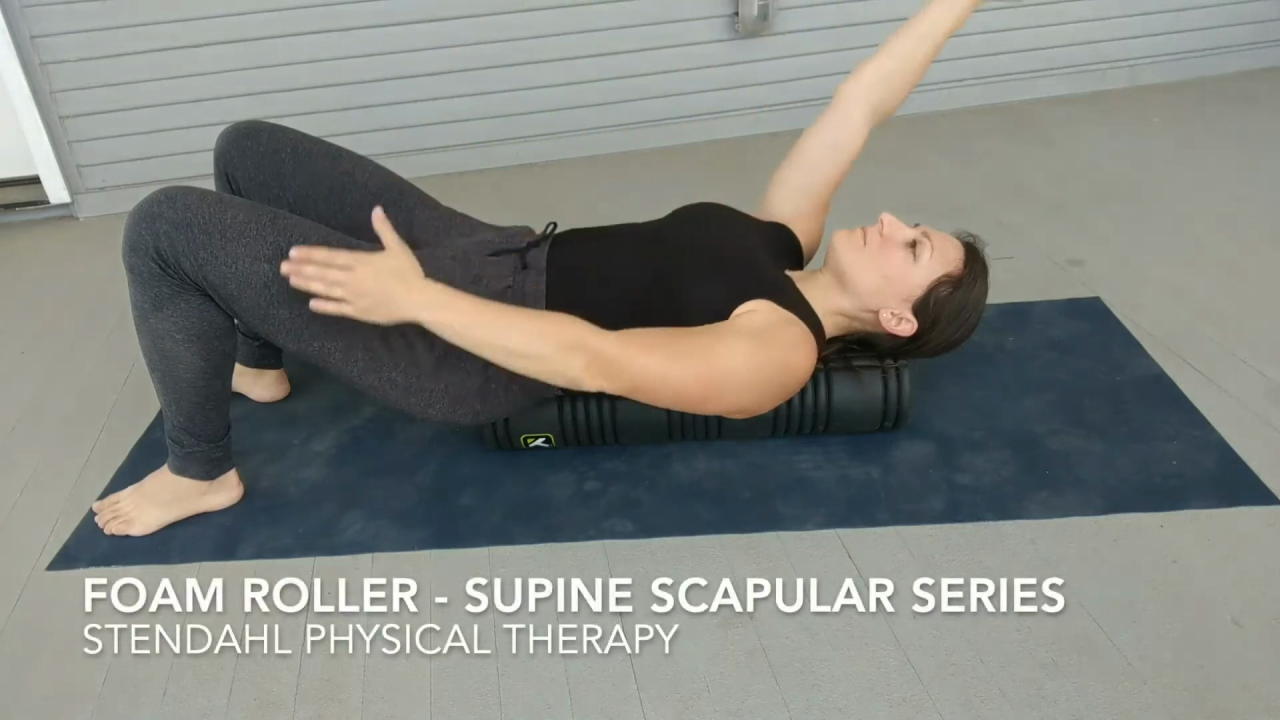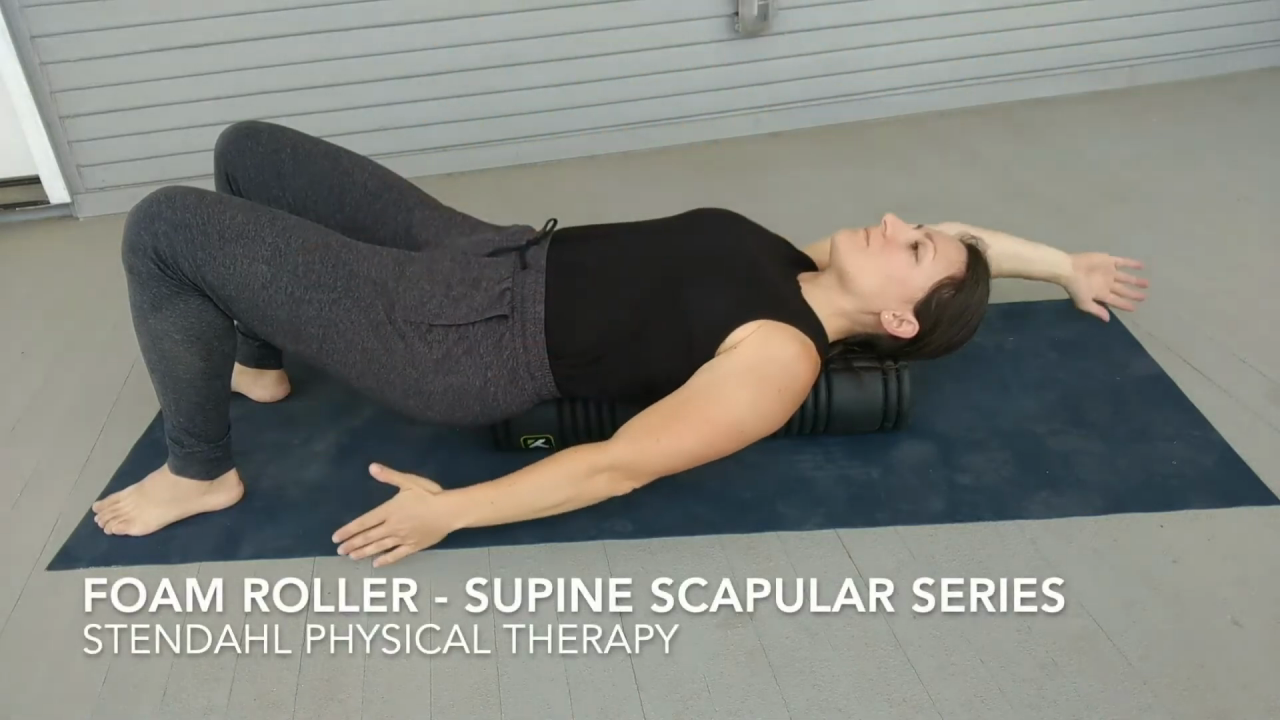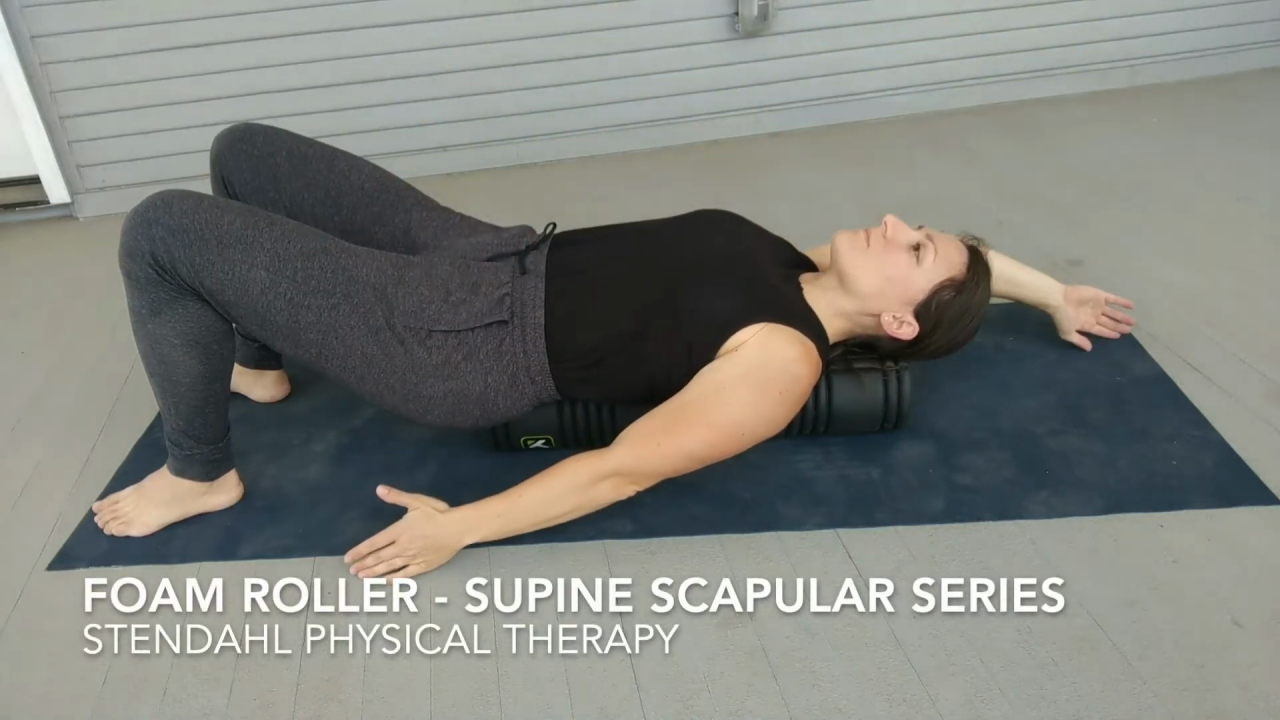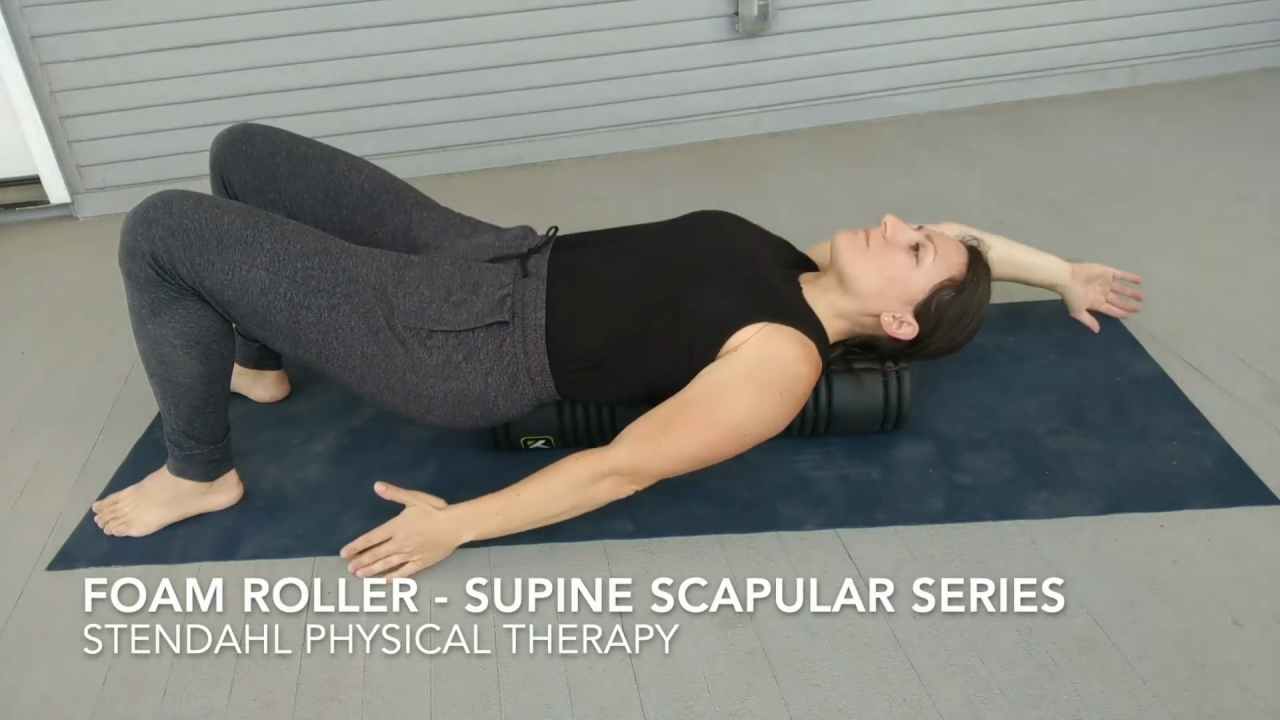
dt=0.7s
person 1, frame 1
left shoulder: (779, 352)
right shoulder: (787, 247)
left elbow: (597, 360)
right elbow: (855, 116)
left wrist: (420, 299)
left hip: (463, 348)
right hip: (493, 274)
left knee: (163, 226)
right knee: (248, 149)
left ankle: (201, 474)
right ankle: (256, 361)
person 1, frame 2
left shoulder: (780, 361)
right shoulder: (805, 270)
left elbow: (619, 466)
right elbow: (959, 231)
left wrist: (449, 511)
left hip: (470, 345)
right hip: (498, 259)
left knee: (163, 228)
right knee: (247, 149)
left ankle: (199, 475)
right ankle: (253, 359)
person 1, frame 3
left shoulder: (782, 363)
right shoulder: (810, 273)
left elbow: (623, 469)
right elbow: (960, 245)
left wrist: (456, 527)
left hip: (469, 348)
right hip: (496, 259)
left knee: (159, 230)
right knee: (242, 151)
left ankle: (199, 475)
right ankle: (254, 359)
person 1, frame 4
left shoulder: (782, 364)
right shoulder: (813, 270)
left elbow: (619, 469)
right elbow: (943, 225)
left wrist: (450, 525)
left hip: (470, 349)
right hip: (499, 262)
left knee: (161, 229)
right knee: (242, 151)
left ankle: (198, 476)
right ankle: (251, 361)
